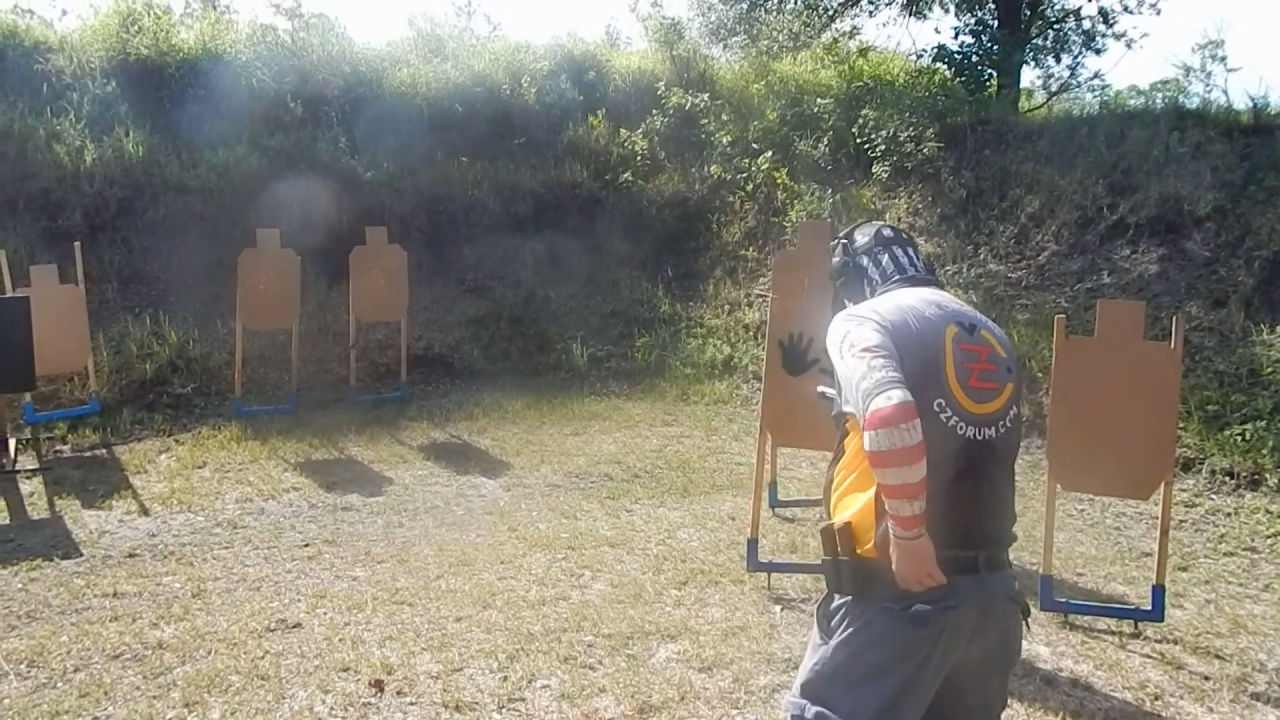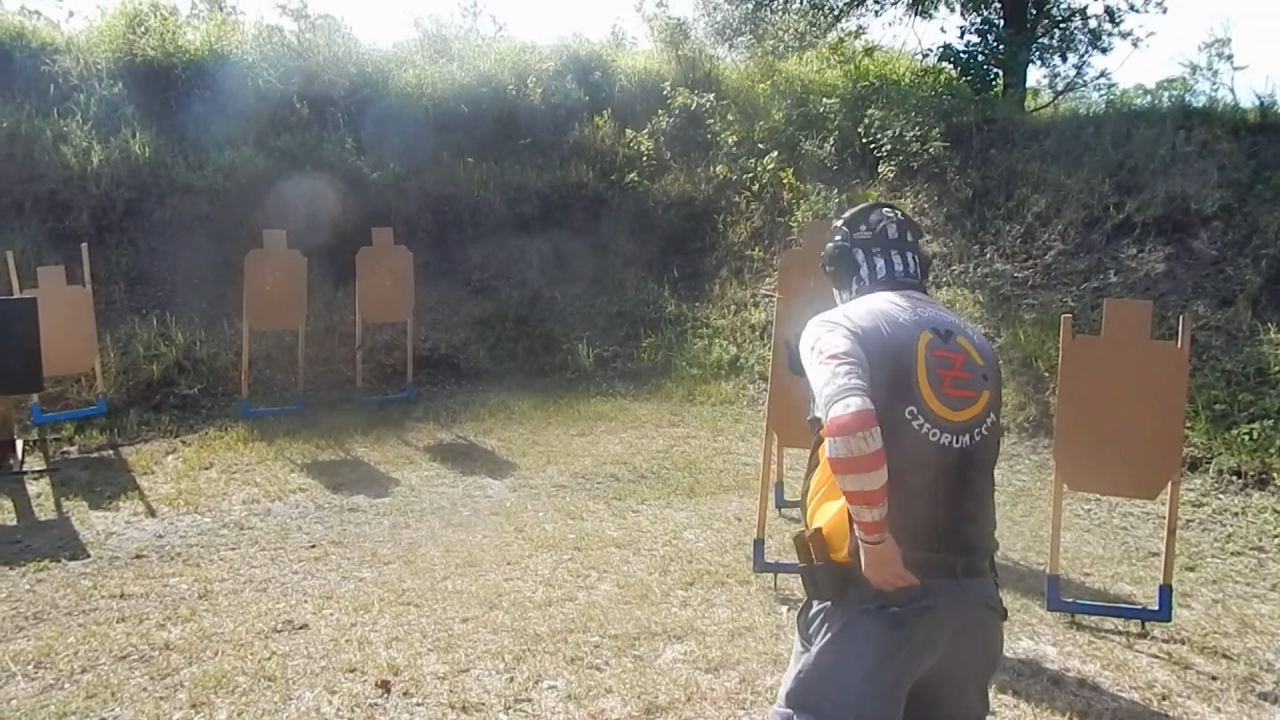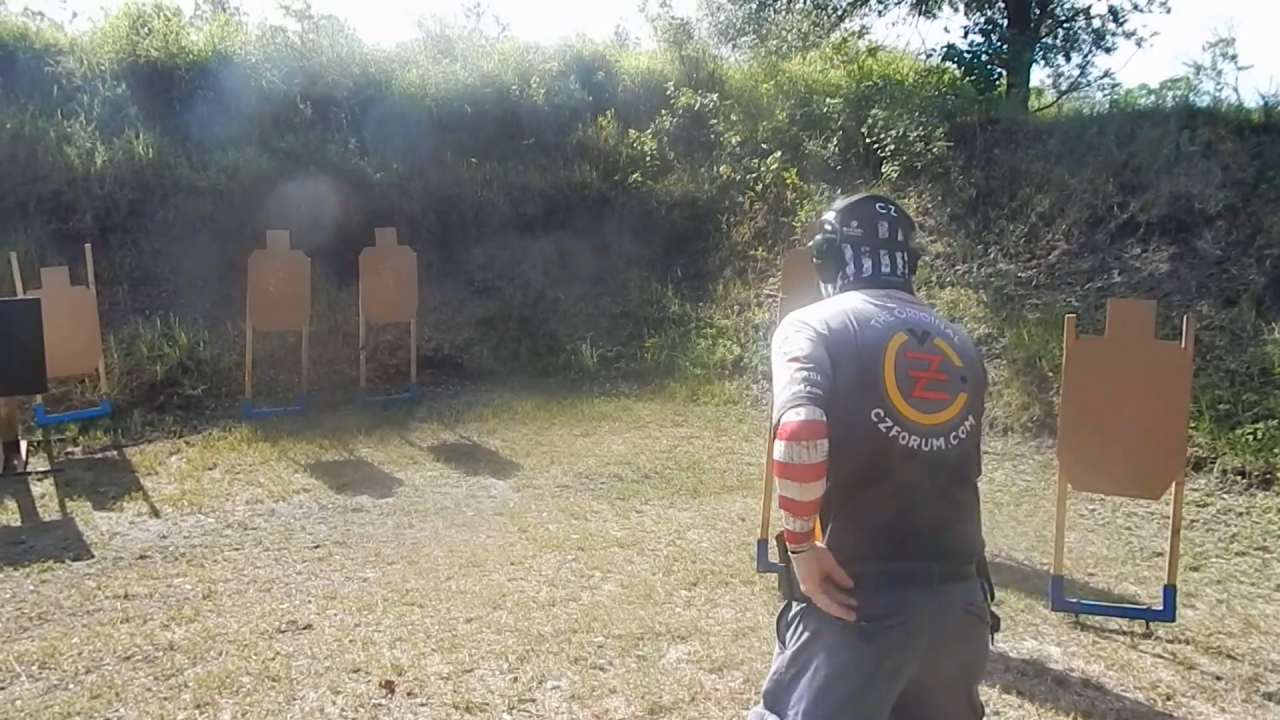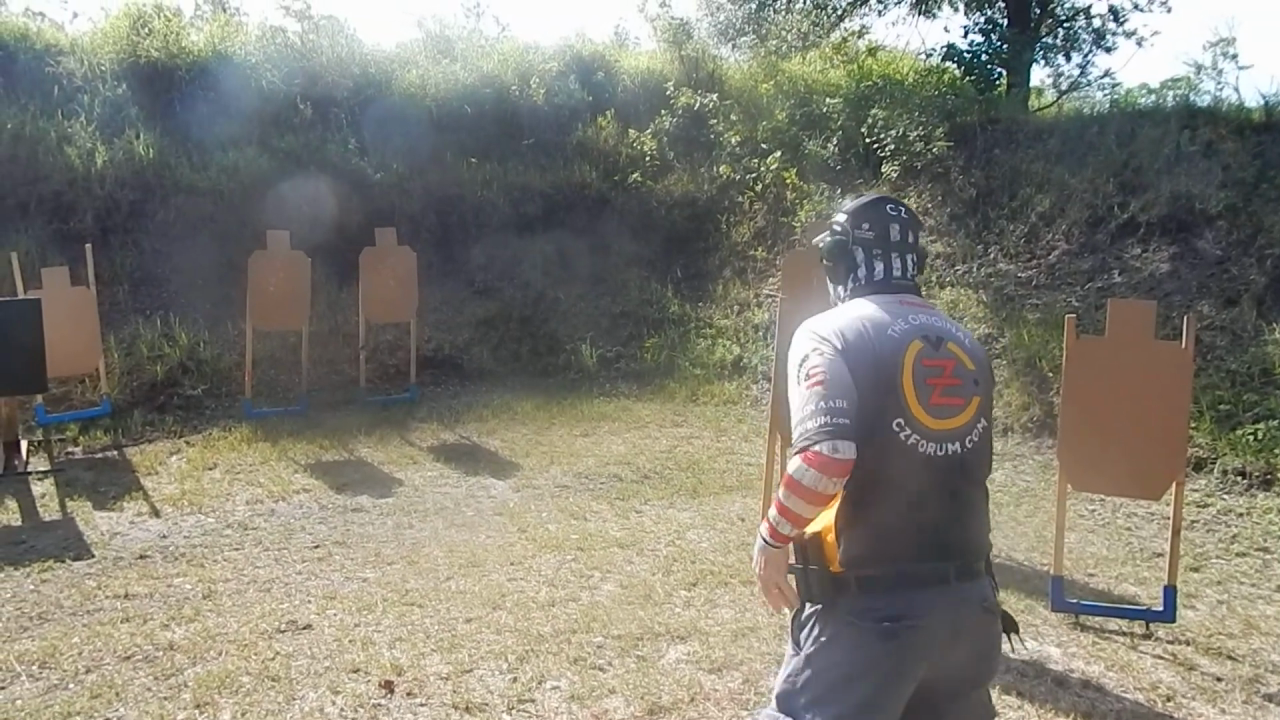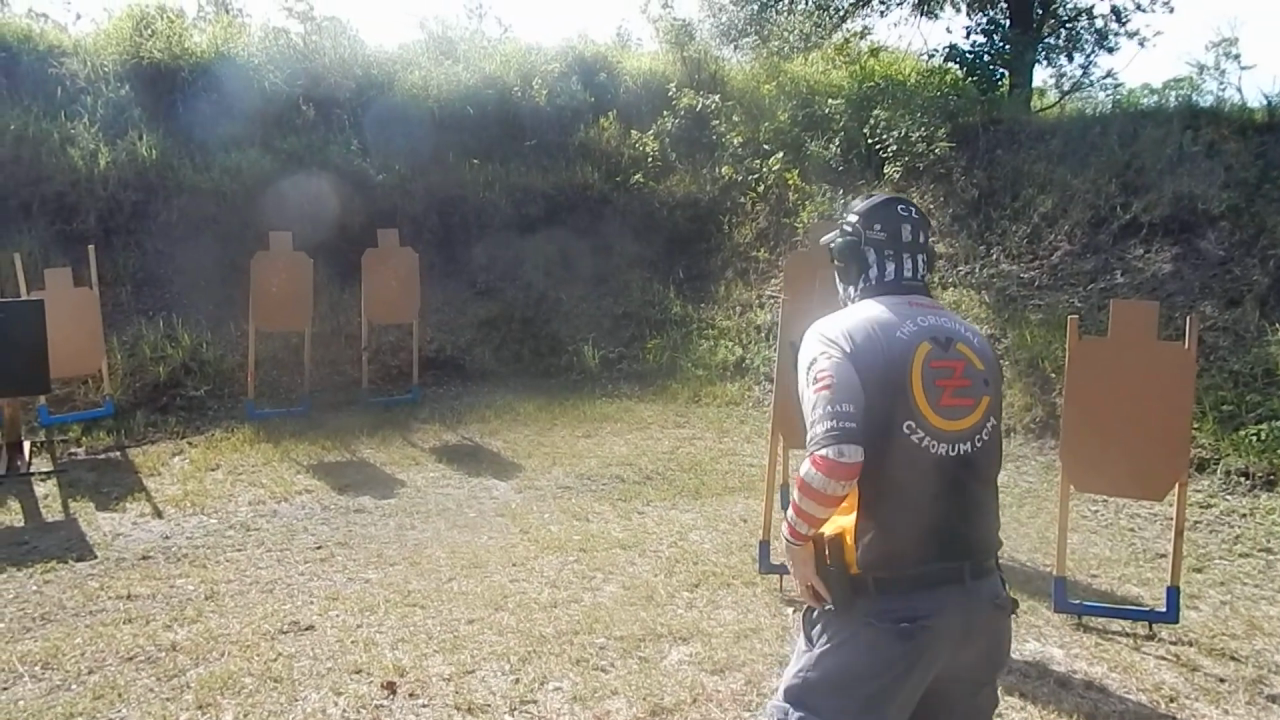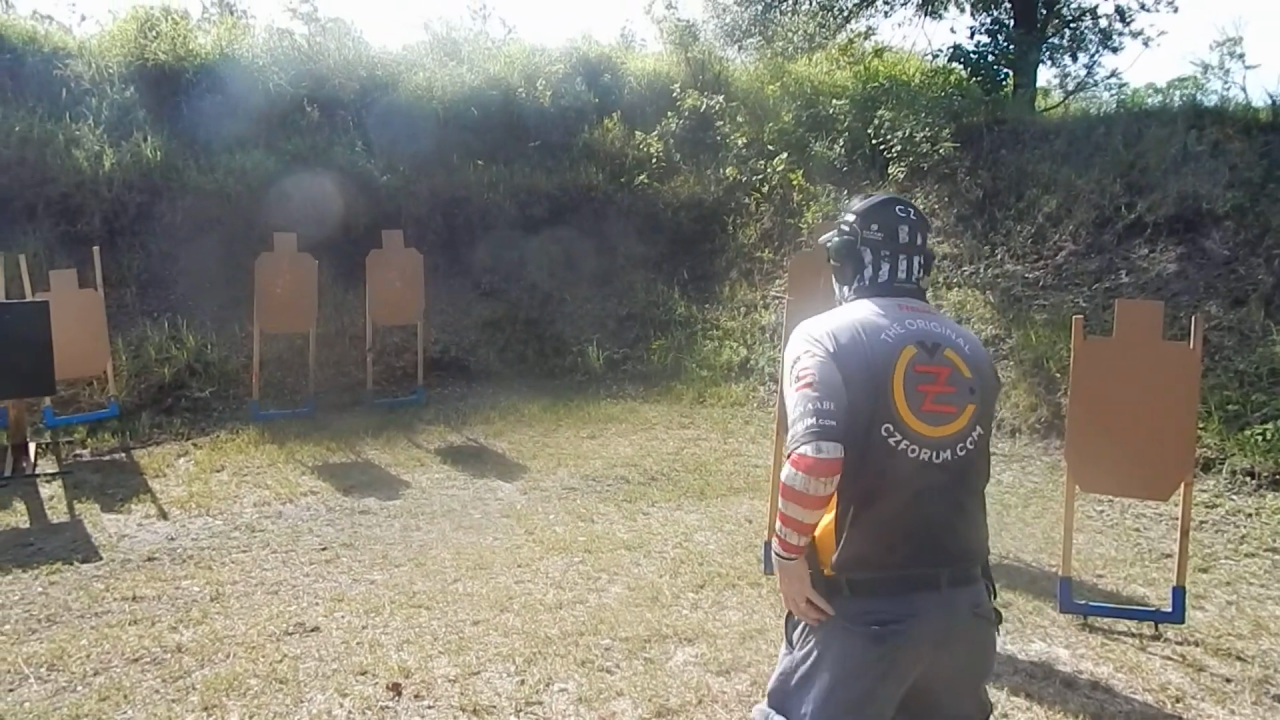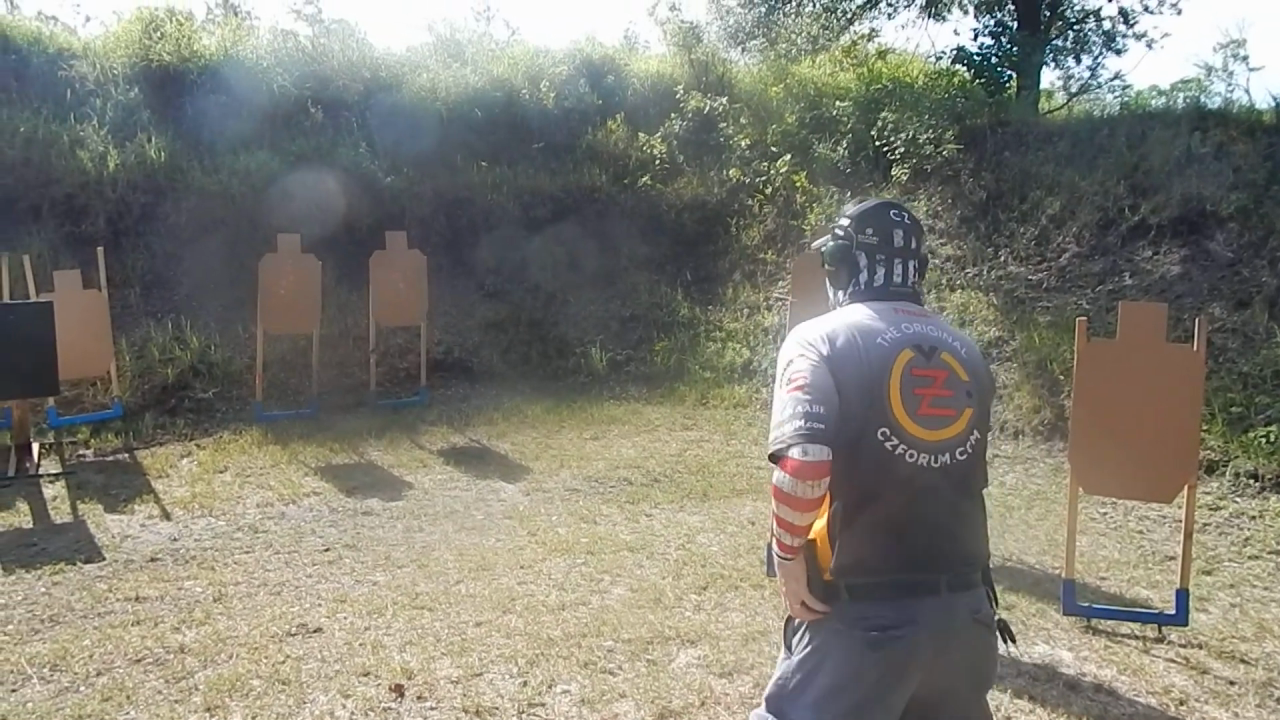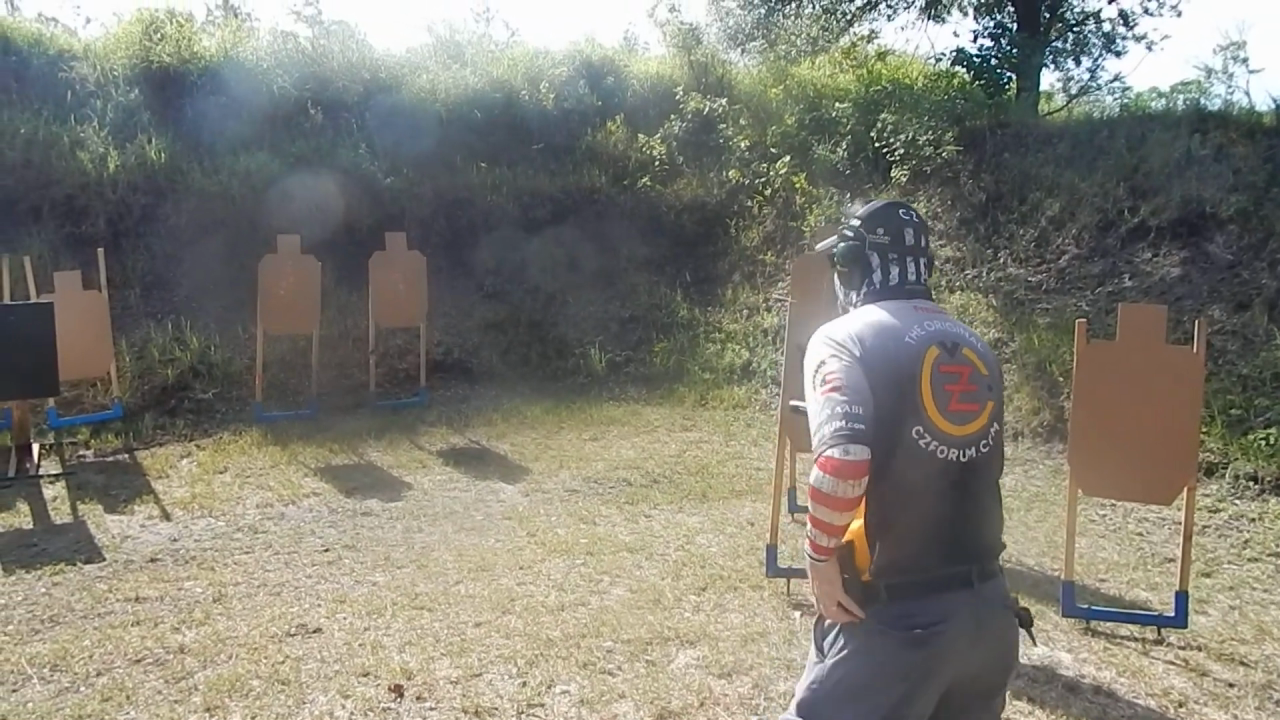
dt=0.2s
person 1, frame 1
left shoulder: (864, 320)
right shoulder: (992, 335)
left elbow: (891, 419)
right elbow: (971, 442)
left wrist: (907, 535)
left hip: (895, 587)
right hip: (990, 587)
person 1, frame 2
left shoulder: (839, 325)
right shoulder: (975, 342)
left elbow: (853, 427)
right elbow: (961, 447)
left wrist: (874, 540)
left hip: (873, 591)
right hip: (970, 592)
person 1, frame 3
left shoulder: (813, 326)
right shoulder: (961, 343)
left elbow: (800, 435)
right elbow: (952, 458)
left wrist: (804, 547)
left hip: (855, 599)
right hip: (957, 595)
person 1, frame 4
left shoulder: (830, 333)
right shoulder: (966, 344)
left elbow: (826, 460)
right elbow: (966, 460)
left wrist: (773, 537)
left hip: (870, 605)
right hip: (967, 597)
person 1, frame 5
left shoulder: (839, 335)
right shoulder: (976, 343)
left elbow: (835, 464)
right elbow: (975, 459)
left wrist: (797, 535)
left hip: (883, 607)
right hip: (977, 595)
person 1, frame 6
left shoulder: (826, 336)
right shoulder: (972, 349)
left elbow: (814, 462)
right elbow: (966, 466)
left wrist: (788, 551)
left hip: (864, 610)
right hip: (962, 601)
person 1, frame 7
left shoulder: (820, 340)
right shoulder: (968, 352)
left elbow: (803, 465)
right elbow: (966, 470)
left wrist: (787, 553)
left hip: (864, 614)
right hip: (962, 606)
person 1, frame 8
left shoulder: (845, 339)
right shoulder: (976, 347)
left elbow: (841, 465)
right elbow: (975, 459)
left wrist: (820, 555)
left hip: (893, 613)
right hip: (984, 600)
